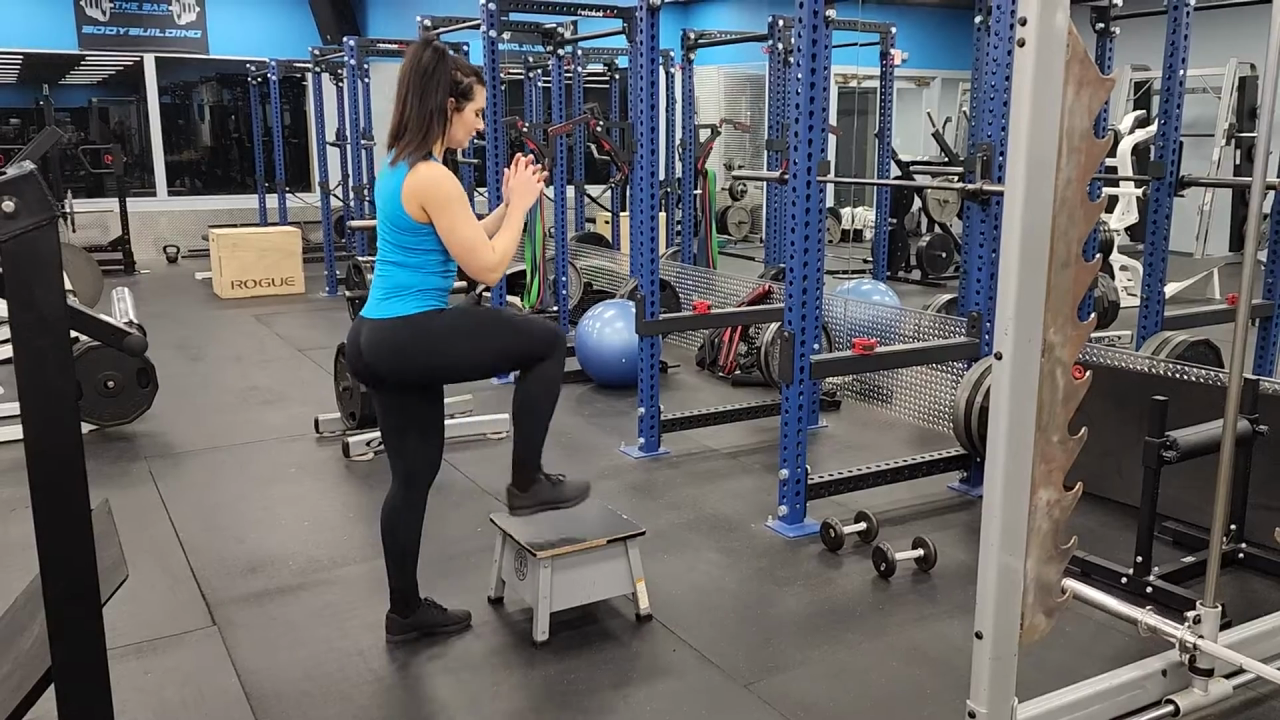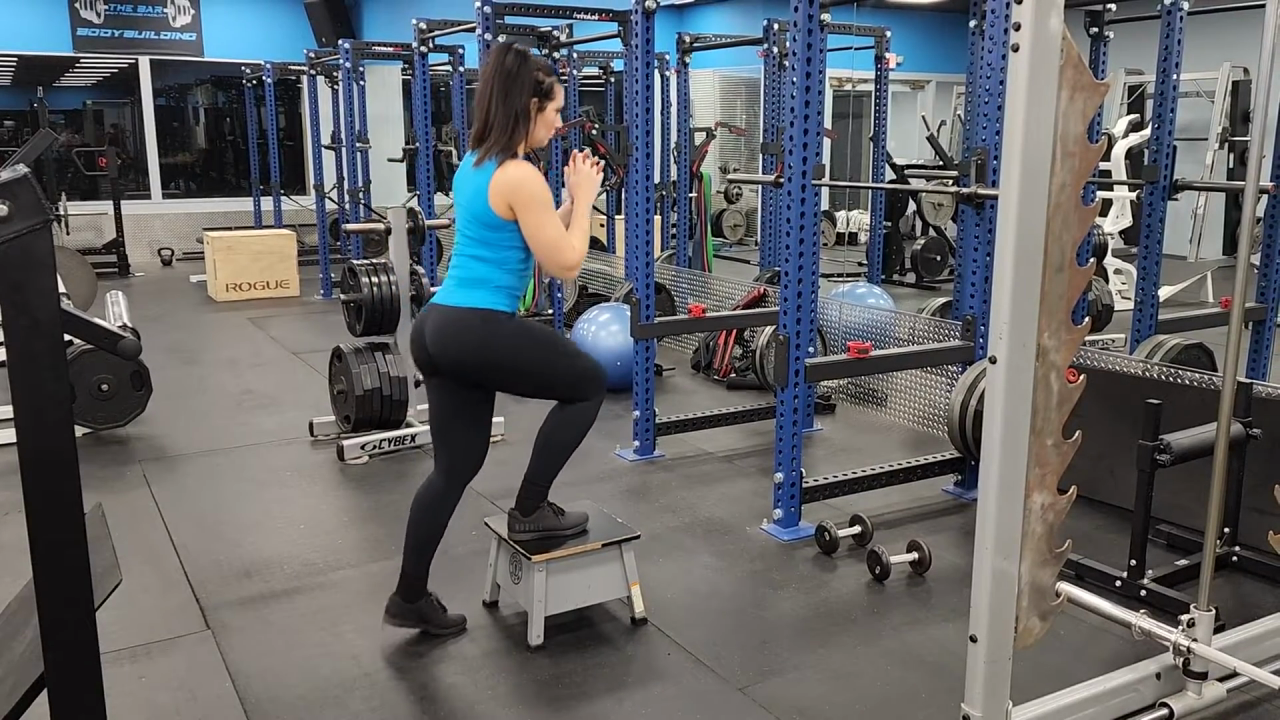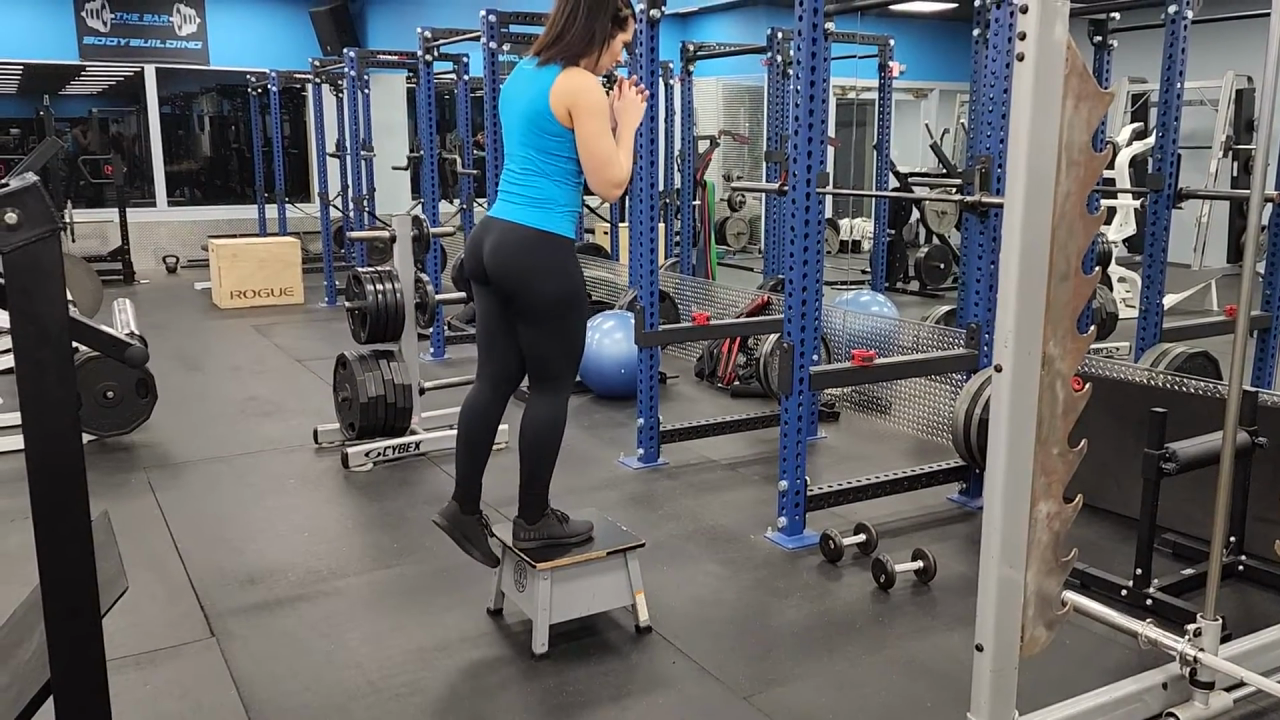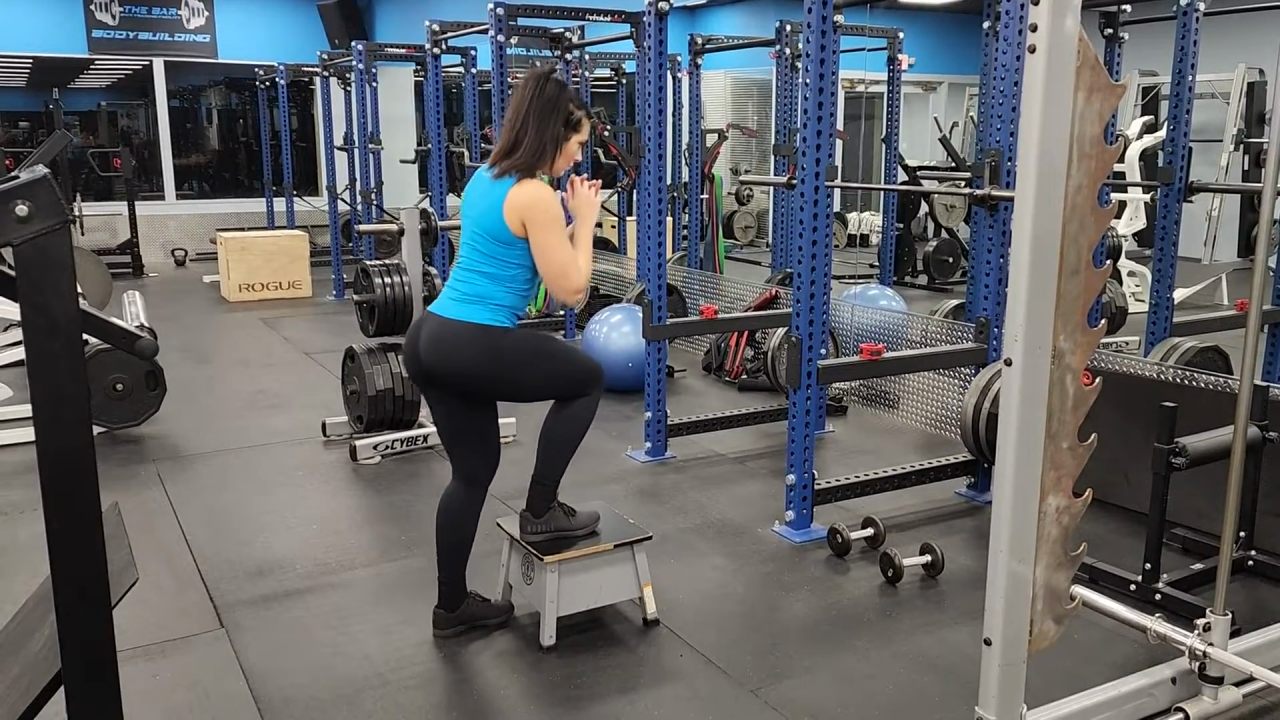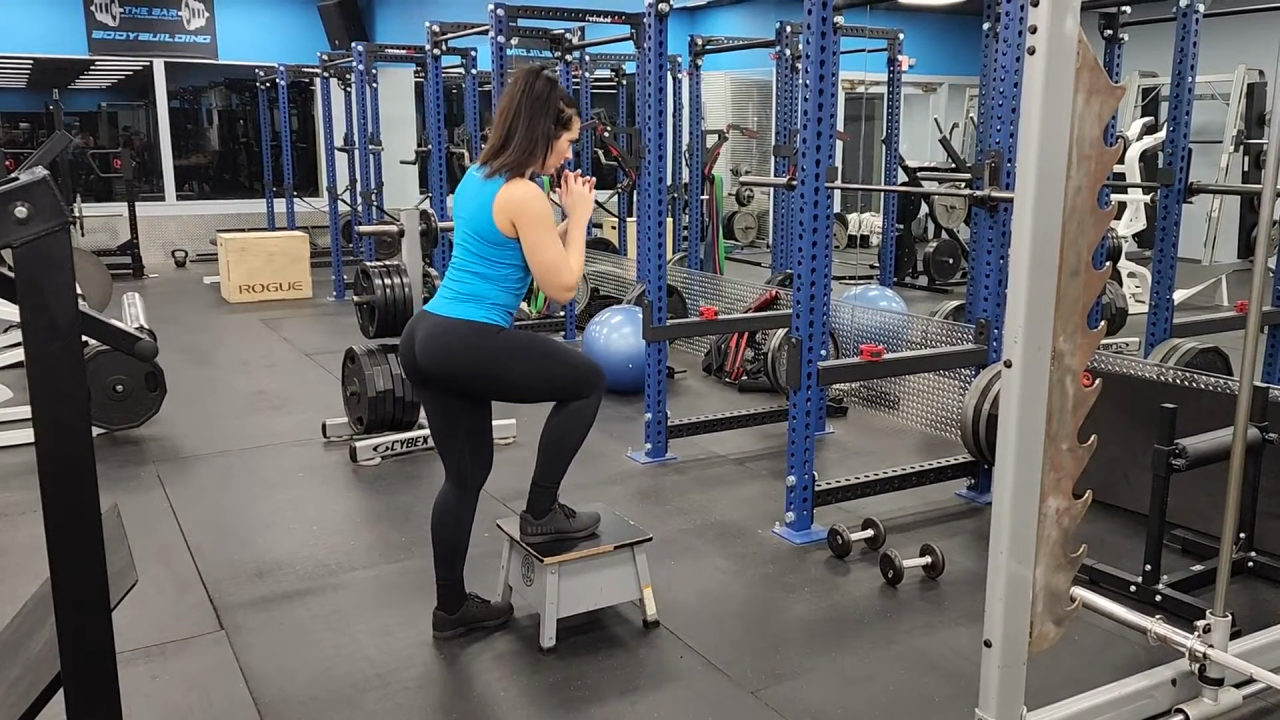
dt=1s
person 1, frame 1
left shoulder: (398, 166)
right shoulder: (433, 178)
left elbow: (458, 246)
right elbow: (487, 268)
left wrist: (507, 206)
right wrist: (520, 206)
left hip: (375, 339)
right hip: (411, 338)
left knee: (412, 474)
right knee: (547, 342)
left ankle: (406, 611)
right ankle: (526, 482)
person 1, frame 2
left shoulder: (474, 164)
right shoulder: (518, 177)
right elbow: (564, 265)
left wrist: (568, 201)
right wrist: (583, 200)
left hip: (437, 329)
right hip: (478, 331)
left knee: (454, 467)
right knee: (587, 384)
left ankle: (410, 597)
right ankle: (530, 511)
person 1, frame 3
left shoulder: (521, 75)
right shoulder: (580, 86)
right elbow: (608, 184)
left wrist: (607, 120)
right wrist: (627, 124)
left hip: (491, 239)
right hip: (539, 251)
left knee: (494, 379)
right knee: (551, 387)
left ankle: (464, 508)
right ankle: (533, 520)
person 1, frame 4
left shoulder: (485, 178)
right shoulder: (534, 195)
right elbow: (570, 290)
left wrist: (568, 217)
right wrist: (585, 221)
left hip: (429, 340)
right hip: (475, 347)
left knee: (472, 471)
right knee: (585, 381)
left ankle: (452, 605)
right ankle: (541, 512)
person 1, frame 5
left shoulder: (477, 177)
right shoulder: (523, 195)
right elbow: (561, 286)
left wrist: (565, 219)
right wrist: (579, 217)
left hip: (426, 340)
right hip: (468, 346)
left knee: (464, 475)
right knee: (586, 381)
left ankle: (451, 606)
right ankle: (541, 512)
